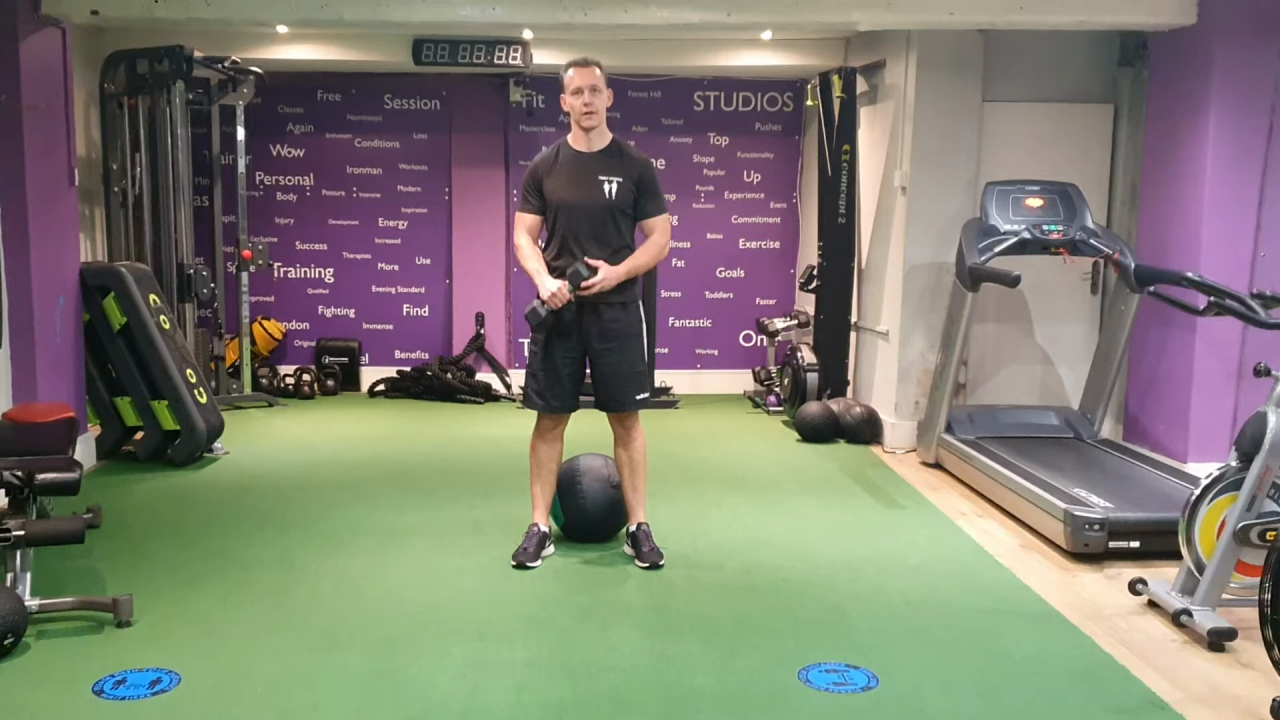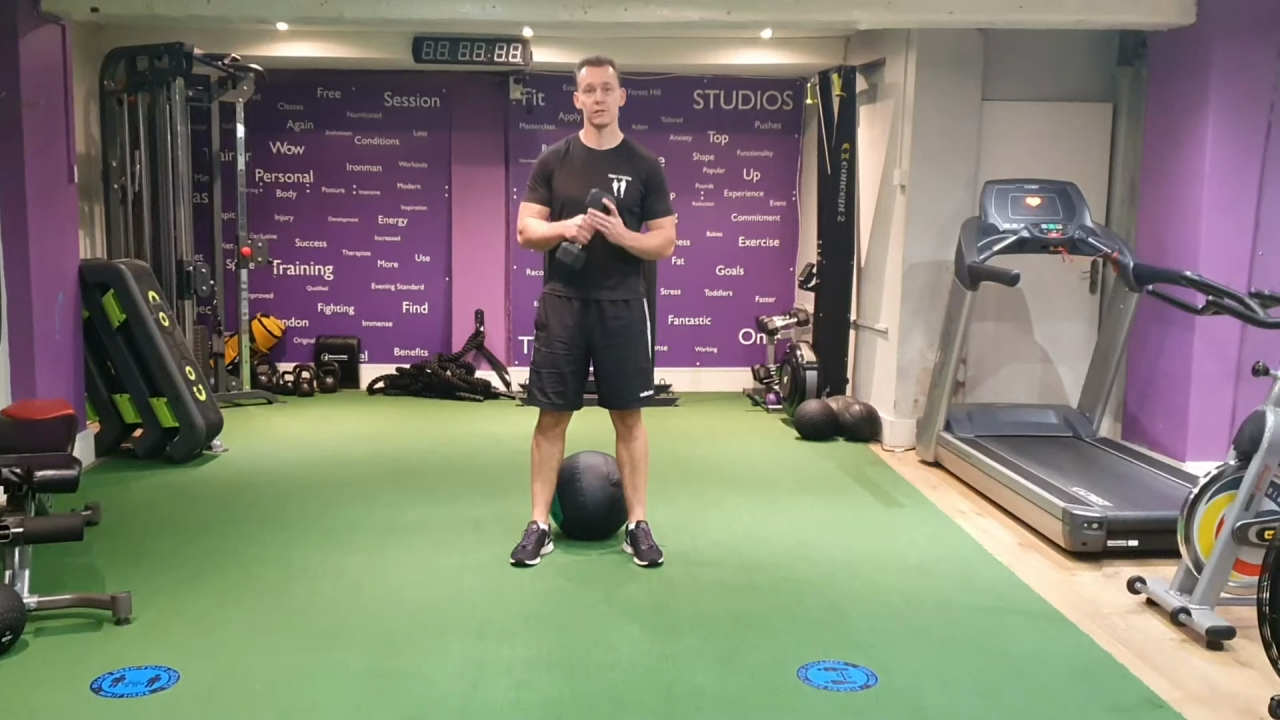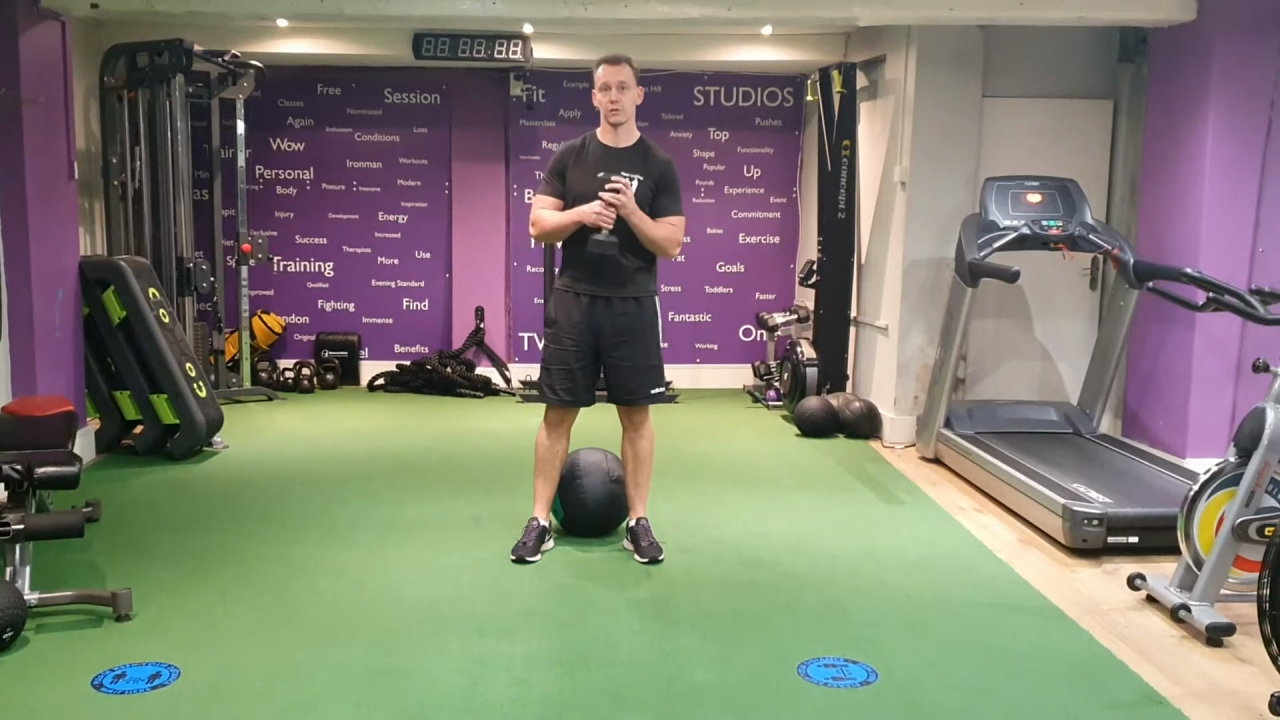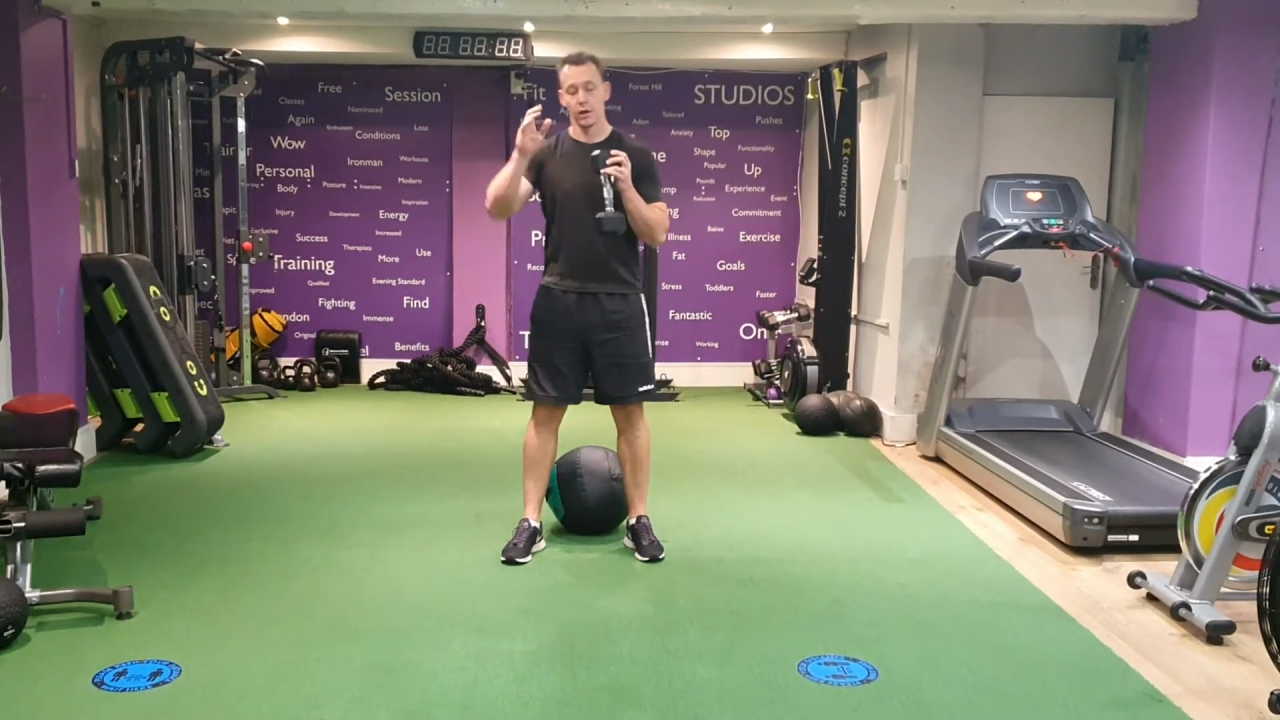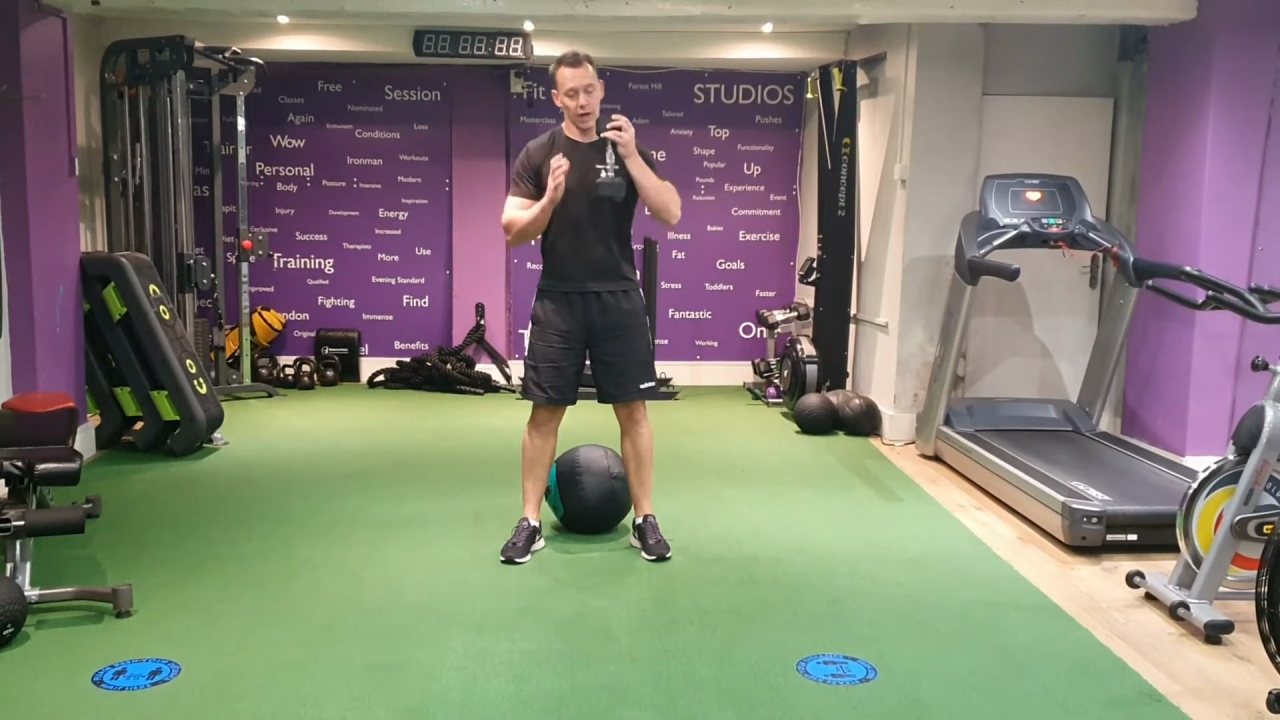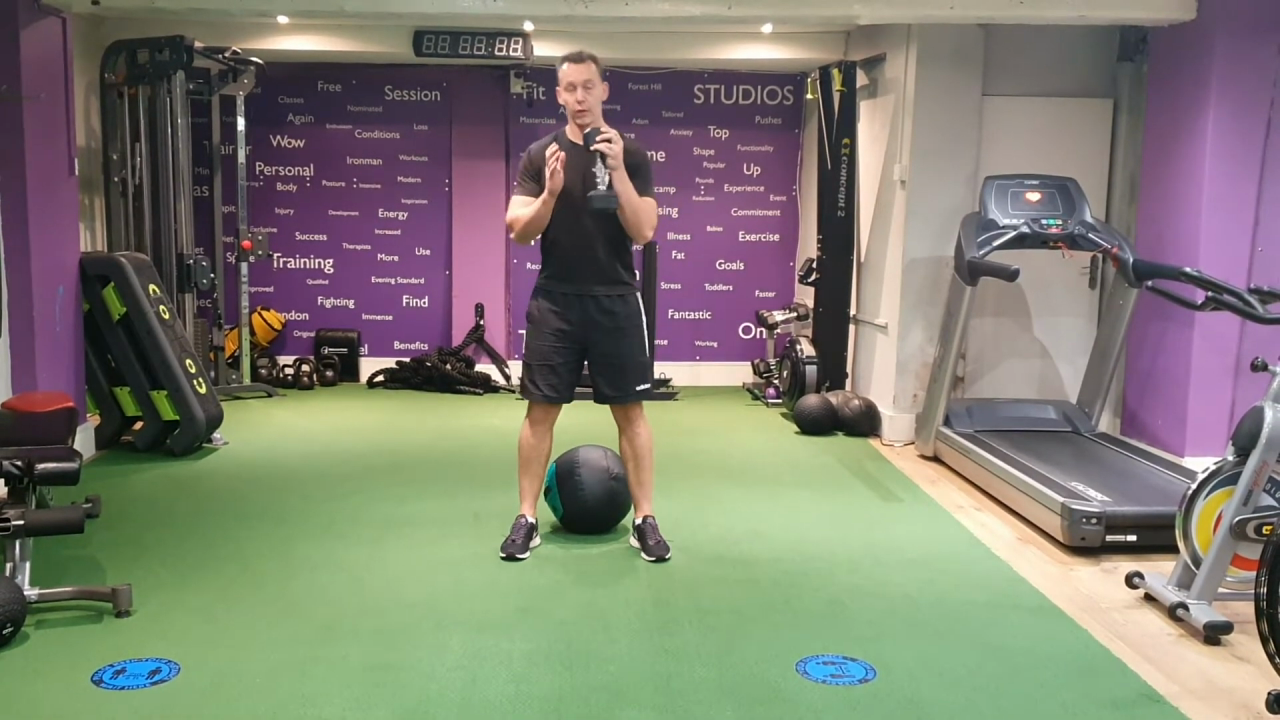
dt=0.5s
person 1, frame 1
left shoulder: (635, 165)
right shoulder: (544, 166)
left elbow: (659, 237)
right elbow: (523, 237)
left wrist: (618, 273)
right wrist: (544, 279)
left hip: (617, 310)
right hip: (558, 311)
left knee: (627, 419)
right knee: (549, 420)
left ankle: (638, 527)
right ankle: (540, 527)
person 1, frame 2
left shoulder: (644, 165)
right shoulder: (553, 160)
left elbow: (665, 241)
right elbow: (525, 230)
left wrist: (624, 235)
right wrist: (562, 227)
left hip: (622, 306)
right hip: (562, 304)
left knee: (629, 416)
right knee: (551, 416)
left ankle: (637, 524)
right ankle: (539, 525)
person 1, frame 3
left shoulder: (659, 165)
right shoulder: (569, 156)
left elbow: (671, 244)
right elbow: (538, 226)
left wrist: (630, 210)
right wrist: (580, 213)
left hip: (633, 305)
right hip: (573, 301)
left knee: (636, 414)
right knee: (557, 414)
left ankle: (638, 522)
right ankle: (540, 522)
person 1, frame 4
left shoulder: (635, 154)
right shoulder: (547, 152)
left elbow: (657, 234)
right elbow: (497, 209)
left wrist: (625, 186)
right wrist: (521, 155)
left hip: (618, 300)
right hip: (559, 299)
left knee: (630, 412)
right knee: (545, 411)
left ankle: (638, 521)
right ankle: (531, 522)
person 1, frame 5
left shoulder: (631, 149)
right shoulder: (537, 153)
left elbow: (671, 214)
right elbow: (513, 231)
left wrist: (630, 155)
right wrist: (547, 202)
left hip: (618, 297)
right hip: (558, 300)
left knee: (632, 409)
right knee: (544, 412)
left ankle: (644, 520)
right ankle: (530, 522)
person 1, frame 6
left shoulder: (632, 154)
right shoulder: (540, 154)
left elbow: (644, 231)
right elbow: (518, 231)
left wrist: (616, 169)
right wrist: (550, 193)
left hip: (615, 300)
right hip: (554, 301)
left knee: (630, 411)
right knee: (541, 411)
left ankle: (644, 520)
right ankle: (527, 519)
